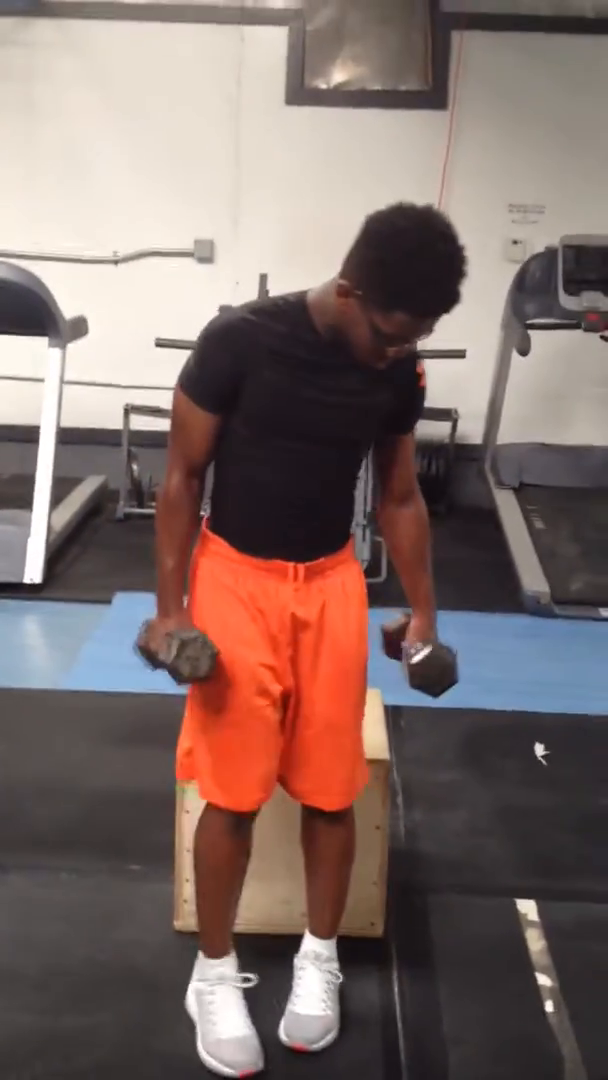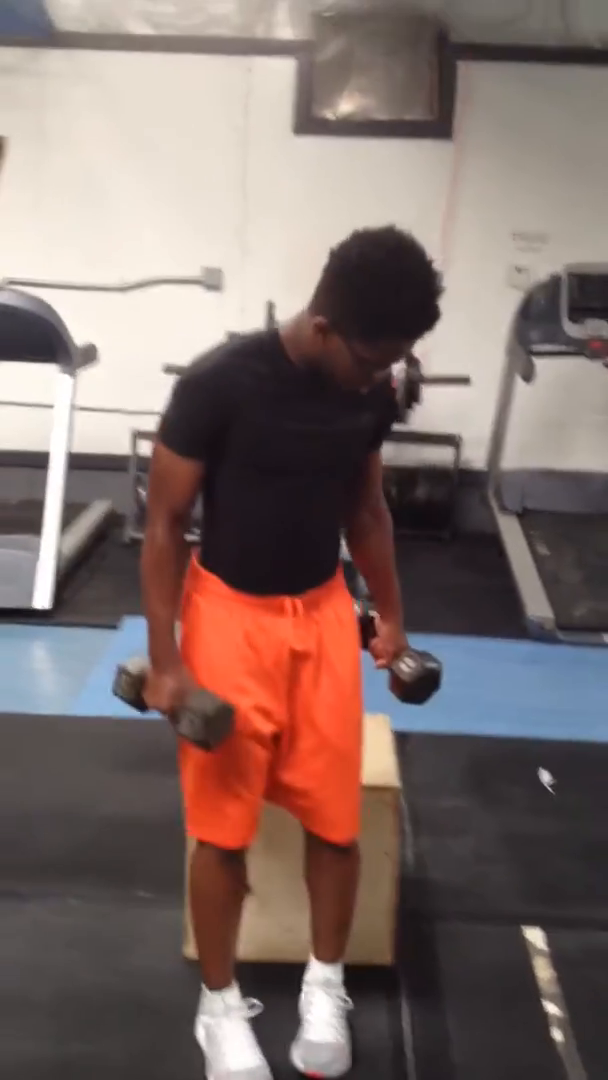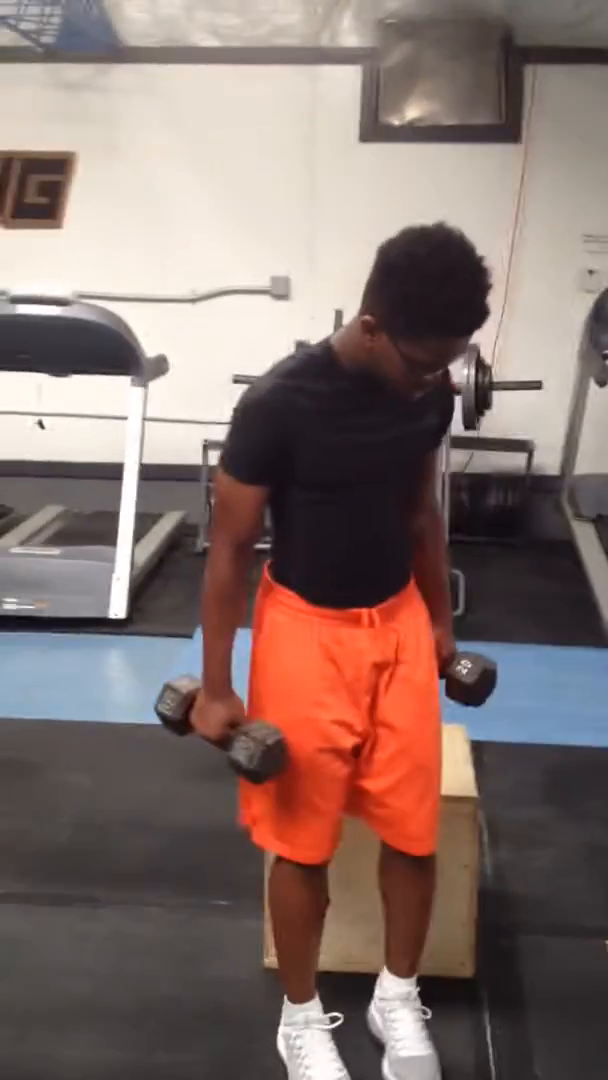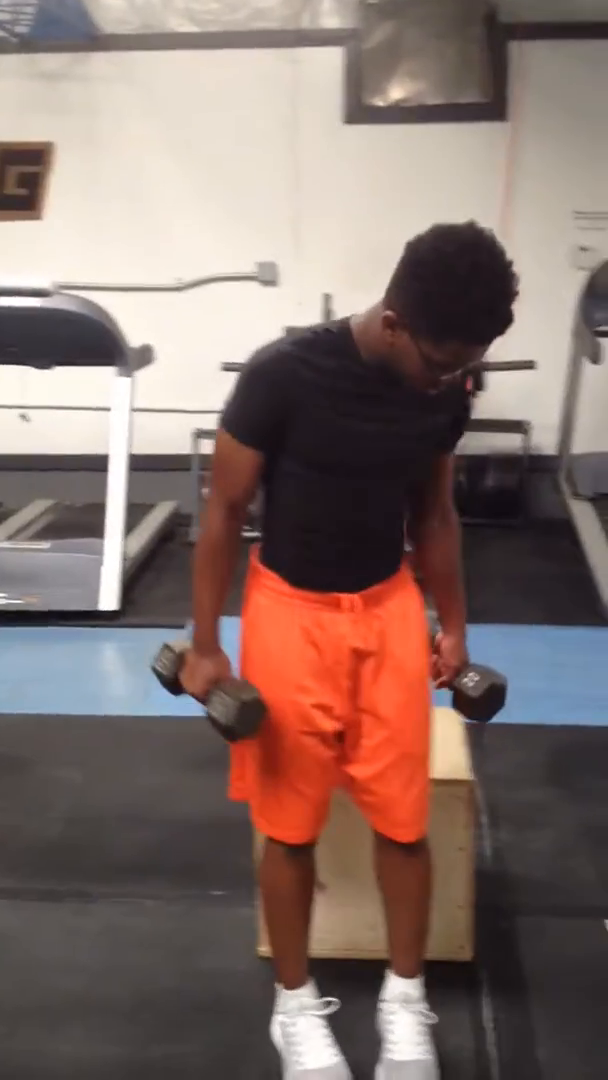
dt=0.3s
person 1, frame 1
left shoulder: (400, 376)
right shoulder: (238, 340)
left elbow: (399, 497)
right elbow: (182, 475)
left wrist: (423, 612)
right wrist: (171, 604)
left hip: (331, 586)
right hip: (234, 578)
left knee: (330, 789)
right knee: (234, 793)
left ankle: (317, 959)
right ankle: (215, 973)
person 1, frame 2
left shoulder: (372, 394)
right shoulder: (219, 384)
right elbow: (165, 525)
left wrist: (390, 615)
right wrist: (164, 658)
left hip: (326, 615)
right hip: (233, 617)
left knee: (336, 818)
right knee: (226, 828)
left ankle: (325, 982)
right ankle: (220, 1007)
person 1, frame 3
left shoulder: (432, 392)
right shoulder: (278, 405)
right elbow: (229, 549)
left wrist: (440, 617)
right wrist: (215, 687)
left hip: (399, 625)
right hip: (307, 632)
left knee: (414, 832)
right knee: (303, 840)
left ankle: (398, 996)
person 1, frame 4
left shoulder: (445, 392)
right shoulder: (283, 375)
right elbow: (222, 511)
left wrist: (453, 627)
right wrist: (204, 643)
left hip: (391, 610)
right hip: (291, 614)
left knee: (403, 819)
right knee: (291, 824)
left ankle: (404, 1001)
right ankle: (297, 1005)
